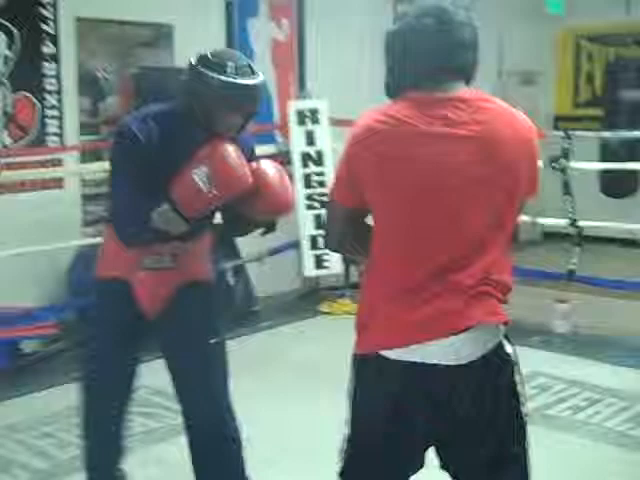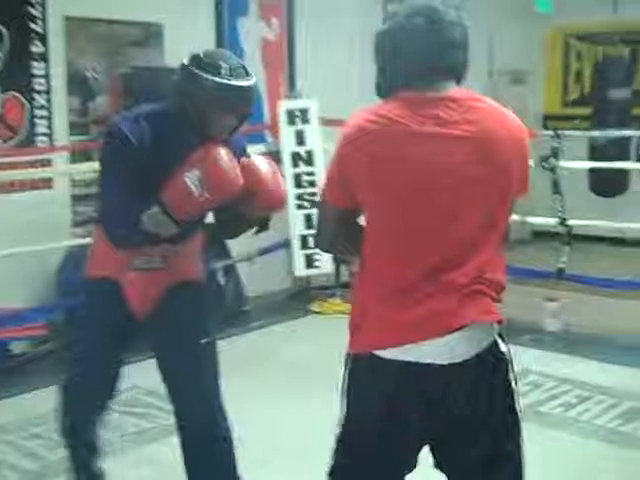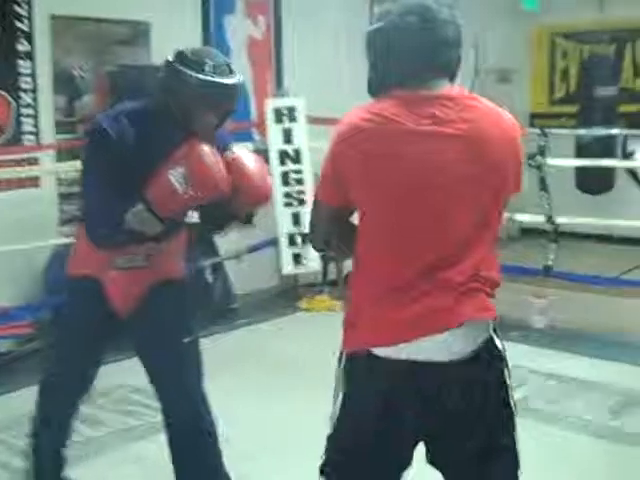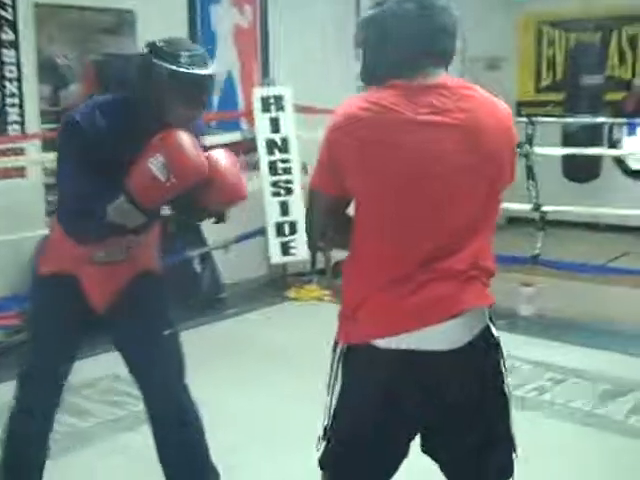
dt=0.1s
person 1, frame 1
left shoulder: (373, 131)
right shoulder: (516, 130)
left elbow: (339, 236)
right elbow: (506, 230)
left hip: (391, 345)
right hip: (477, 343)
person 1, frame 2
left shoulder: (364, 131)
right shoulder: (507, 129)
left elbow: (331, 237)
right elbow: (495, 228)
left hip: (385, 345)
right hip: (471, 342)
person 1, frame 3
left shoulder: (359, 130)
right shoulder: (501, 127)
left elbow: (325, 237)
right elbow: (488, 224)
left hip: (380, 343)
right hip: (468, 340)
person 1, frame 4
left shoulder: (354, 120)
right shoulder: (495, 115)
left elbow: (320, 230)
right elbow: (482, 213)
left hip: (378, 333)
right hip: (464, 328)
person 2, frame 1
left shoulder: (231, 148)
right shoulder: (140, 134)
left elbow: (236, 222)
right elbow: (129, 230)
left wrist: (259, 209)
right wrist: (184, 202)
left hip: (188, 278)
right hip: (125, 276)
left knee: (209, 400)
right knee: (104, 389)
person 2, frame 2
left shoulder: (222, 148)
right shoulder: (130, 134)
left elbow: (229, 222)
right elbow: (118, 231)
left wrist: (252, 207)
right wrist: (174, 206)
left hip: (178, 278)
right hip: (114, 275)
left knee: (200, 400)
right knee: (86, 387)
person 2, frame 3
left shoulder: (203, 145)
right shoulder: (113, 132)
left elbow: (217, 214)
right elbow: (101, 231)
left wrist: (239, 202)
right wrist: (159, 204)
left hip: (160, 277)
right hip: (96, 275)
left knee: (186, 398)
right knee: (60, 392)
person 2, frame 4
left shoulder: (177, 136)
right shoulder: (87, 125)
left elbow: (187, 207)
right elbow: (78, 226)
left wrist: (211, 197)
right wrist: (140, 194)
left hip: (135, 270)
right hip: (70, 271)
left knee: (169, 393)
right knee: (37, 393)
